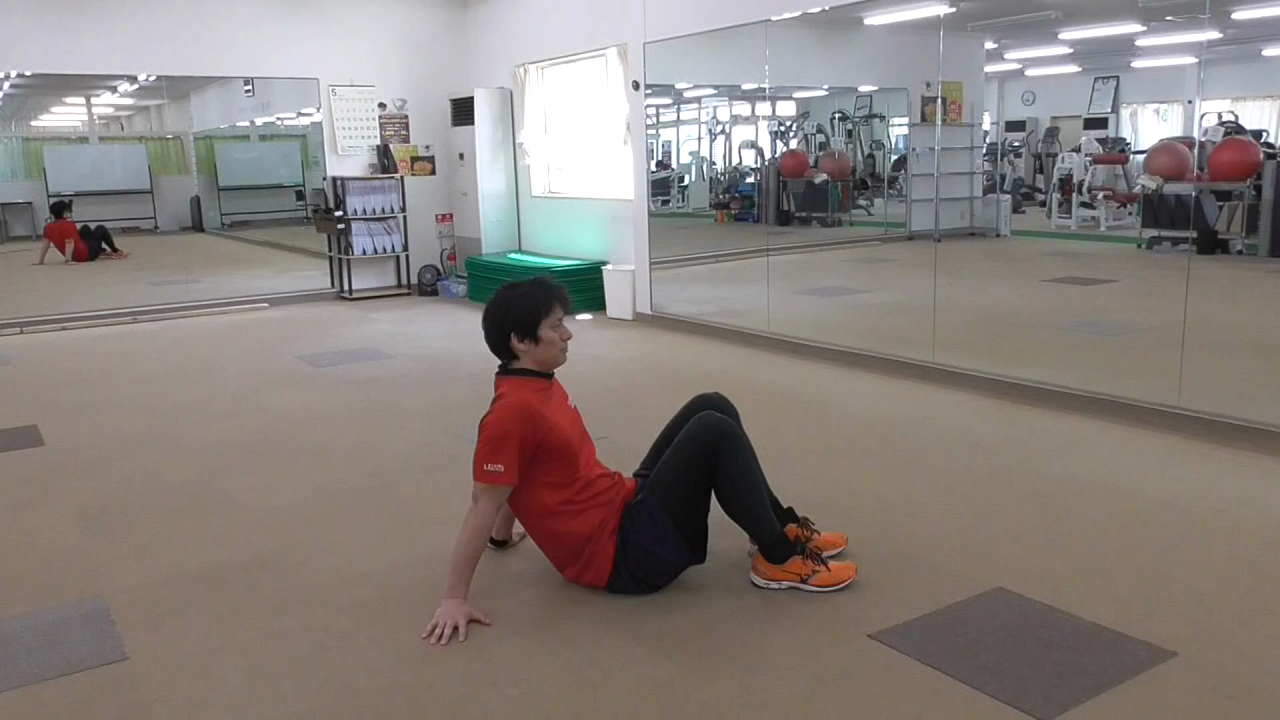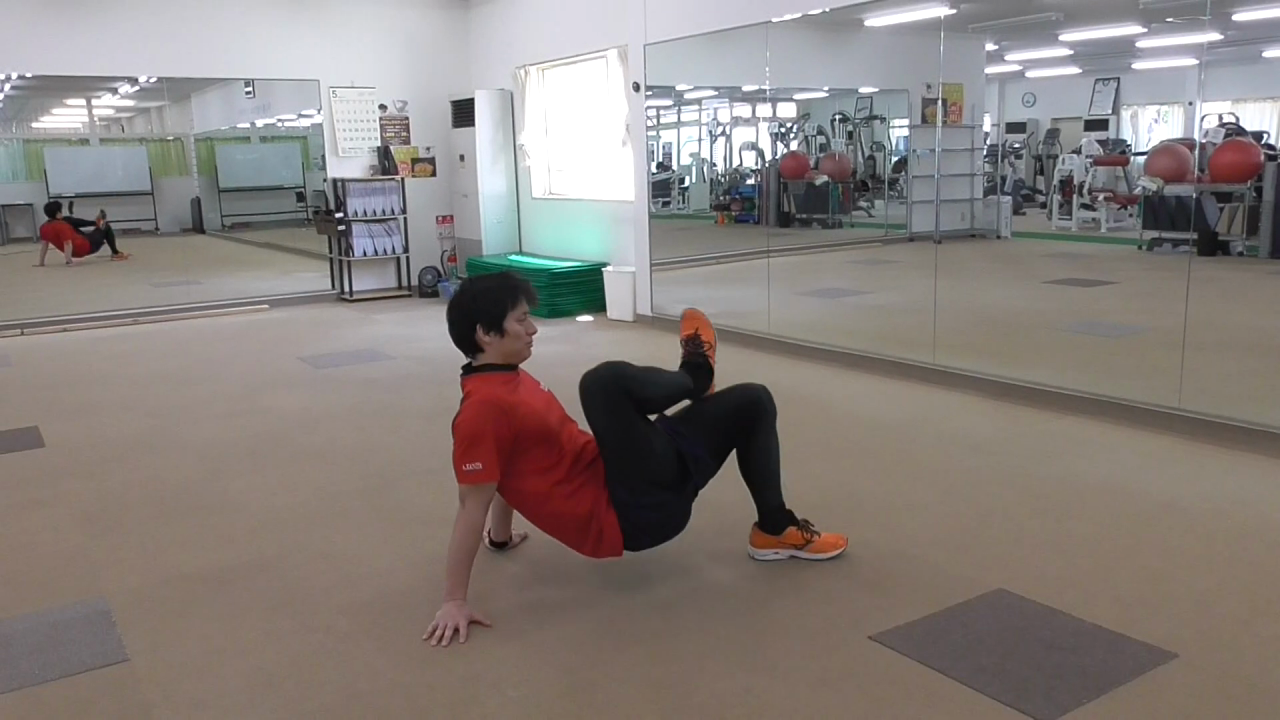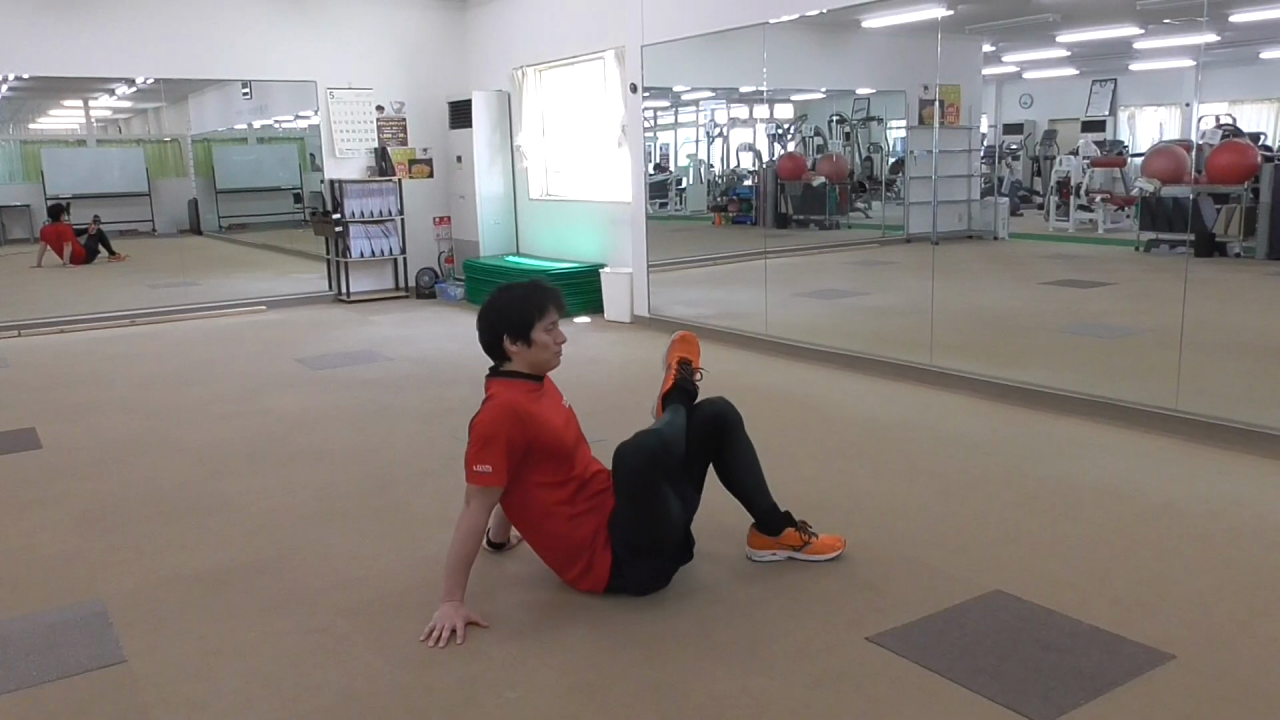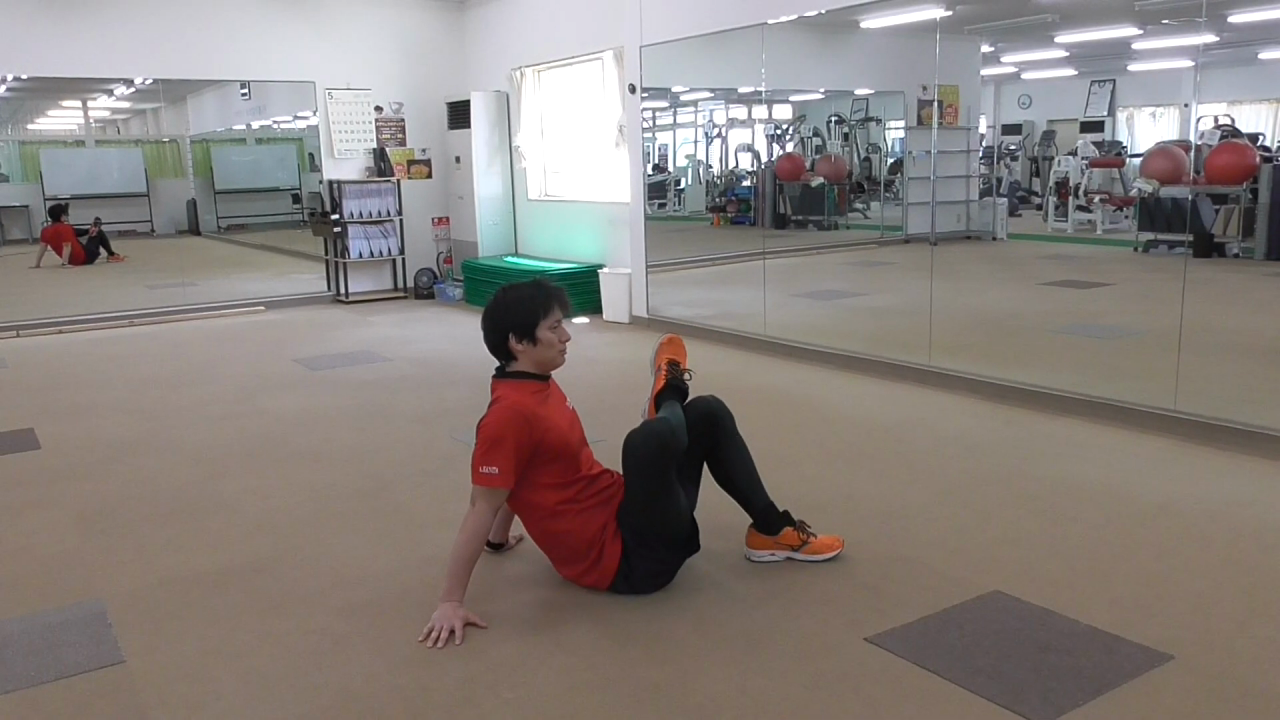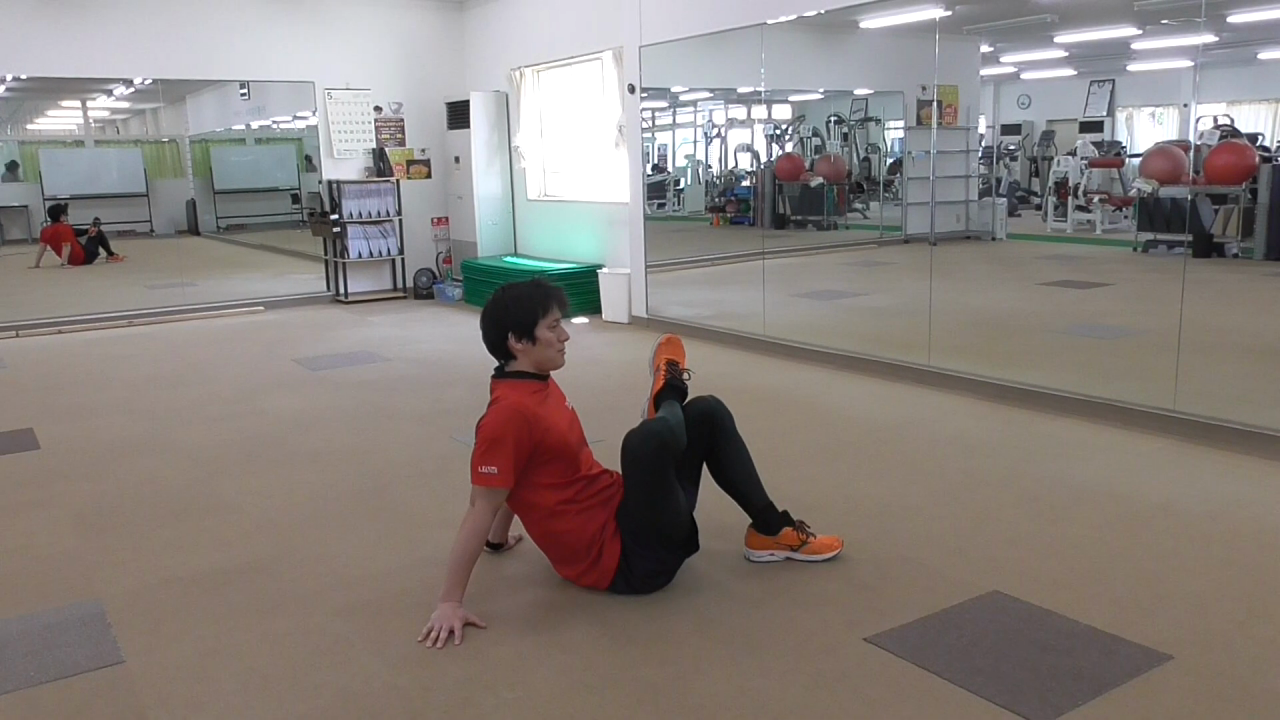
dt=1s
person 1, frame 1
left shoulder: (541, 384)
right shoulder: (514, 410)
left elbow: (519, 484)
right elbow: (485, 503)
left wrist: (504, 533)
right wrist: (455, 598)
left hip: (626, 508)
right hip: (624, 553)
left knee: (712, 408)
right knee: (714, 432)
left ankle: (778, 525)
right ankle: (780, 560)
person 1, frame 2
left shoulder: (508, 379)
right shoulder: (483, 406)
left elbow: (514, 469)
right elbow: (473, 502)
left wrist: (502, 536)
right wrist: (454, 601)
left hip: (621, 480)
right hip: (625, 511)
left knee: (753, 401)
right knee: (607, 380)
left ankle: (775, 529)
right ankle: (694, 376)
person 1, frame 3
left shoulder: (535, 383)
right shoulder: (503, 411)
left elbow: (518, 481)
right elbow: (476, 504)
left wrist: (500, 536)
right wrist: (452, 601)
left hip: (619, 514)
right hip: (618, 558)
left knee: (718, 416)
right knee: (641, 451)
left ankle: (773, 531)
right ankle: (676, 401)
person 1, frame 4
left shoulder: (539, 385)
right shoulder: (510, 413)
left elbow: (524, 480)
right elbow: (482, 505)
left wrist: (500, 538)
right wrist: (451, 601)
left hip: (620, 514)
right hip: (626, 556)
left knee: (709, 414)
right knee: (651, 438)
left ankle: (772, 530)
right ankle: (668, 400)
person 1, frame 5
left shoulder: (538, 384)
right shoulder: (510, 413)
left elbow: (524, 481)
right elbow: (482, 506)
left wrist: (499, 539)
right wrist: (450, 602)
left hip: (619, 514)
right hip: (624, 556)
left knee: (708, 414)
right knee: (649, 438)
left ankle: (771, 530)
right ankle: (667, 399)
